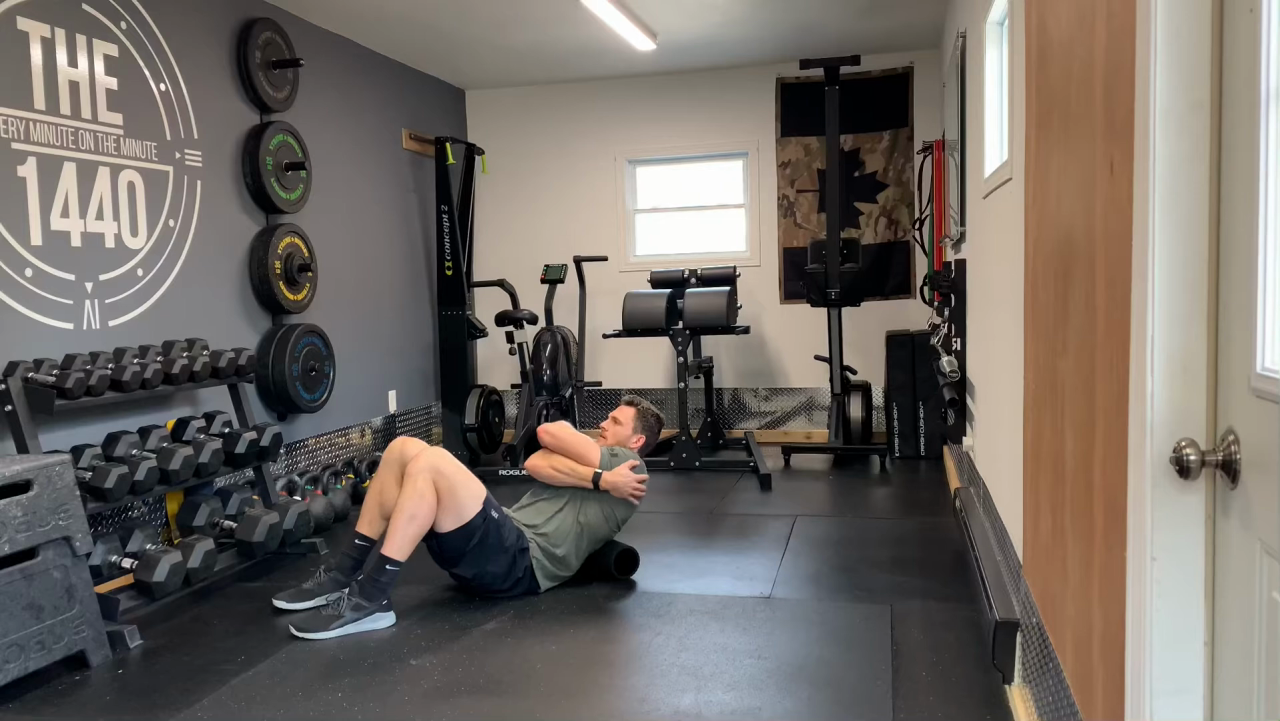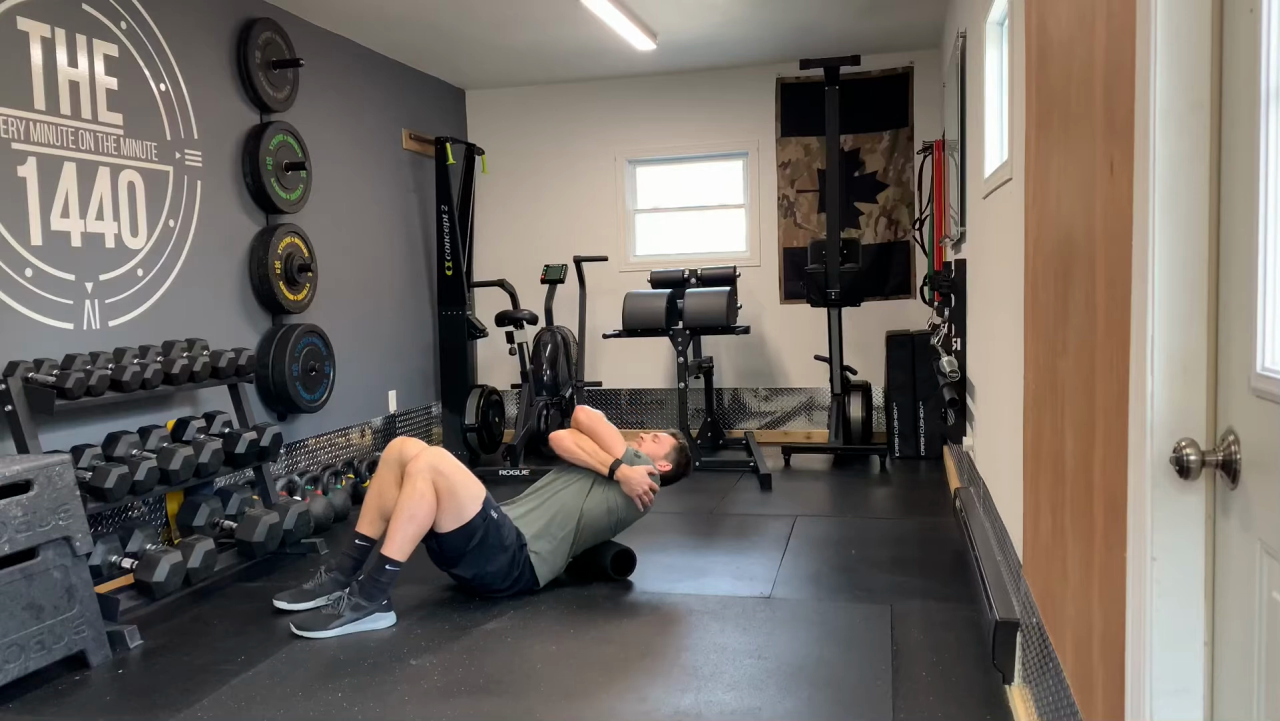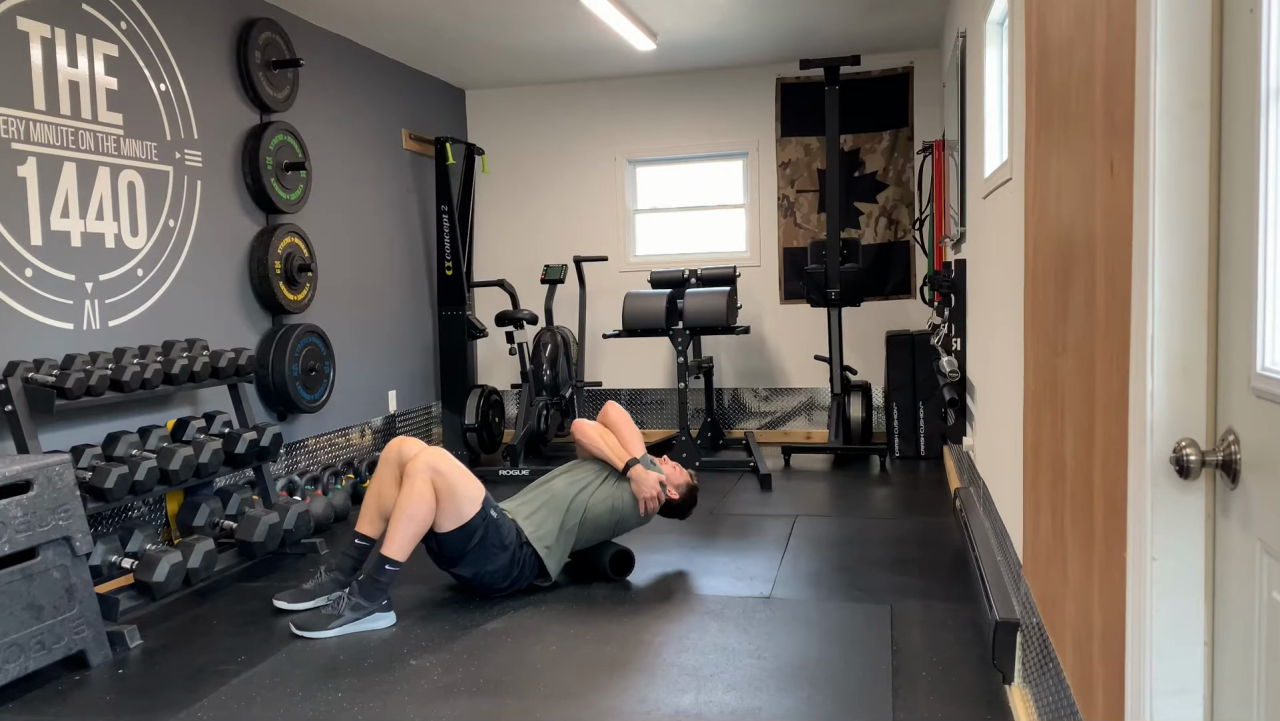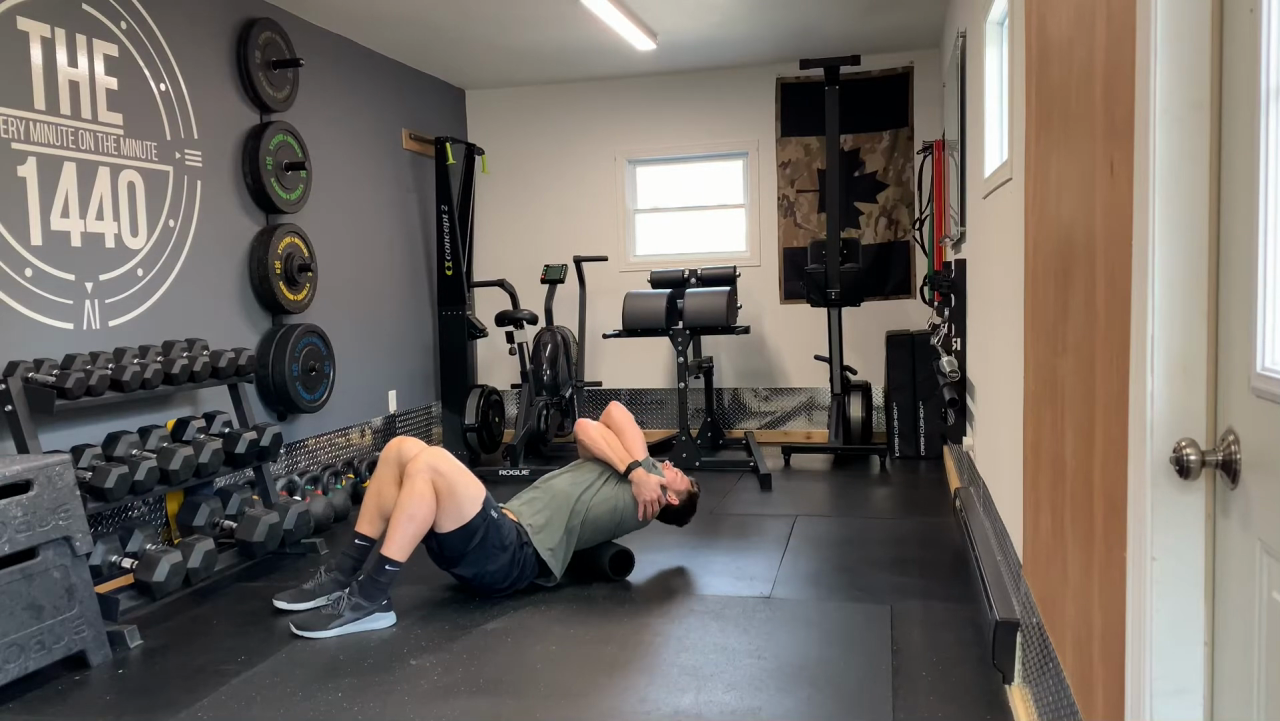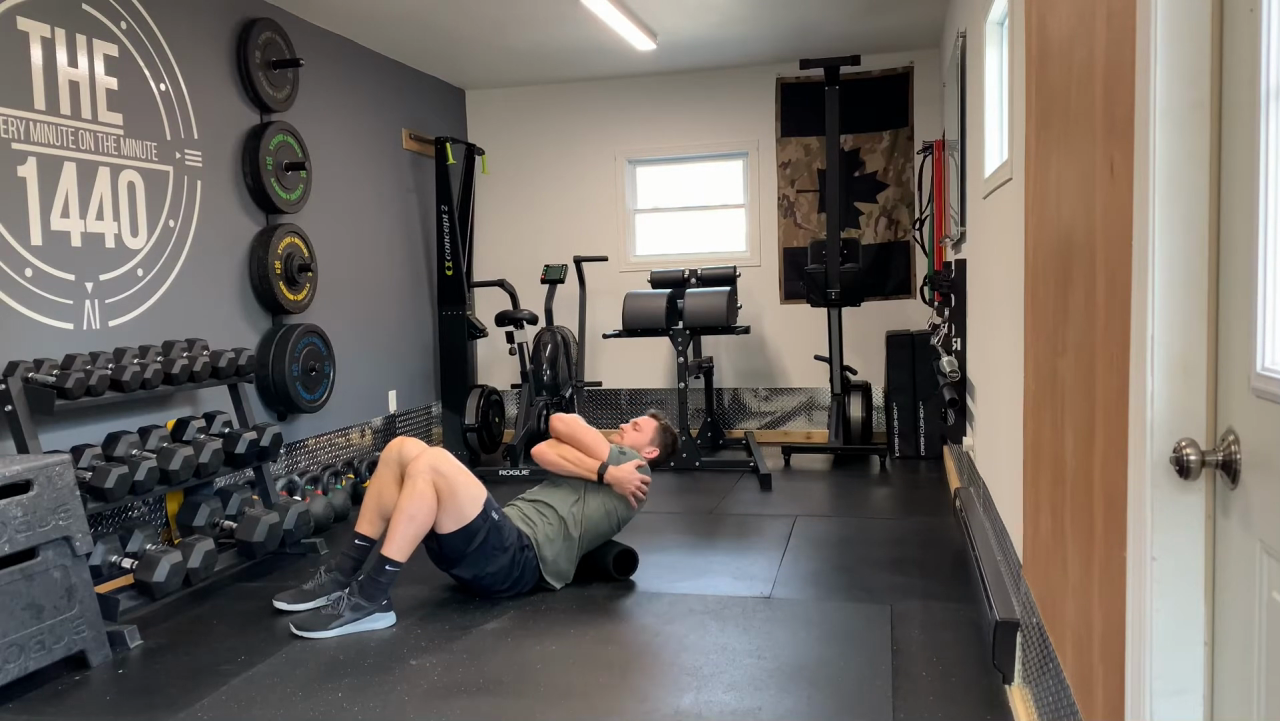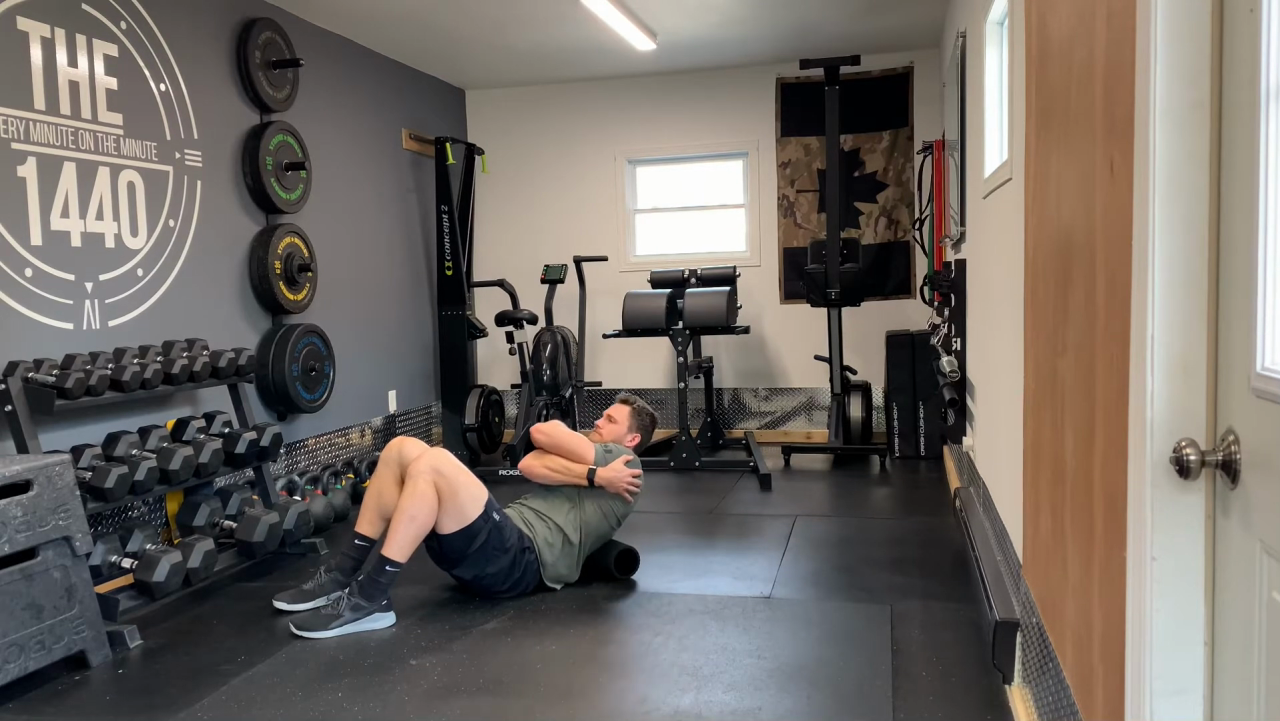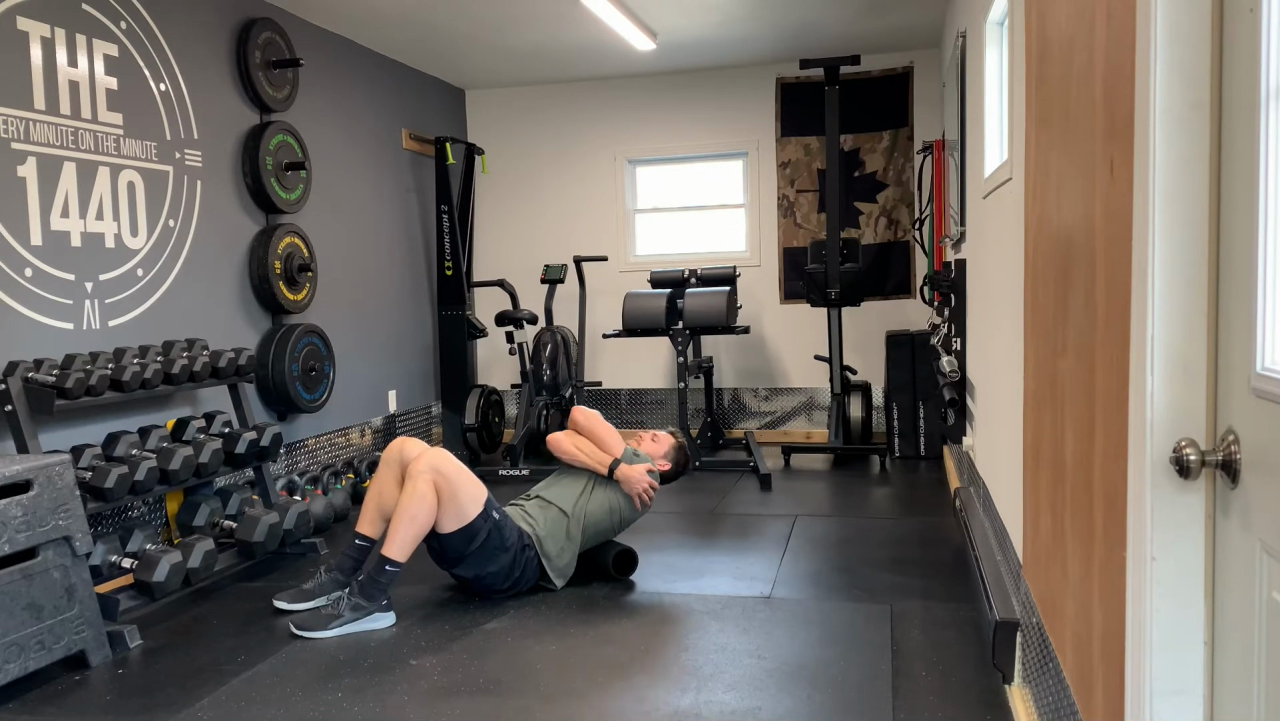
dt=0.7s
person 1, frame 1
left shoulder: (629, 468)
right shoulder: (600, 469)
left elbow: (550, 432)
right elbow: (536, 464)
right wrist: (599, 478)
left hip: (514, 563)
right hip: (494, 545)
left knee: (430, 461)
right knee: (404, 448)
left ankle: (370, 599)
right ankle: (344, 573)
person 1, frame 2
left shoulder: (639, 483)
right shoulder: (615, 469)
left elbow: (583, 415)
right elbow: (560, 439)
right wrist: (615, 468)
left hip: (509, 559)
right hip: (490, 541)
left knee: (429, 462)
right knee: (403, 449)
left ankle: (370, 599)
right ankle: (344, 573)
person 1, frame 3
left shoulder: (644, 487)
right shoulder: (611, 469)
right elbow: (581, 428)
right wrist: (629, 461)
left hip: (508, 556)
right hip: (492, 537)
left knee: (429, 462)
right knee: (403, 449)
left ankle: (370, 598)
right ankle: (345, 572)
person 1, frame 4
left shoulder: (643, 488)
right shoulder: (623, 472)
right elbow: (585, 428)
right wrist: (633, 467)
left hip: (510, 555)
right hip: (492, 532)
left knee: (430, 462)
right knee: (402, 448)
left ankle: (369, 599)
right ankle: (345, 572)
person 1, frame 5
left shoulder: (634, 471)
right shoulder: (603, 469)
left elbow: (562, 423)
right elbow: (543, 453)
right wrist: (603, 473)
left hip: (514, 559)
right hip: (497, 542)
left knee: (431, 462)
right knee: (403, 448)
left ankle: (369, 599)
right ankle: (343, 574)
person 1, frame 6
left shoulder: (624, 463)
right shoulder: (599, 467)
left elbow: (543, 433)
right elbow: (530, 465)
right wrist: (593, 475)
left hip: (516, 560)
right hip: (494, 542)
left knee: (432, 463)
right knee: (404, 449)
left ankle: (369, 599)
right ankle: (343, 573)
person 1, frame 7
left shoulder: (640, 482)
right shoulder: (611, 467)
left elbow: (580, 416)
right elbow: (558, 441)
right wrist: (613, 467)
left hip: (515, 557)
right hip: (497, 539)
left knee: (432, 462)
right knee: (405, 449)
left ankle: (369, 600)
right ankle: (343, 574)
